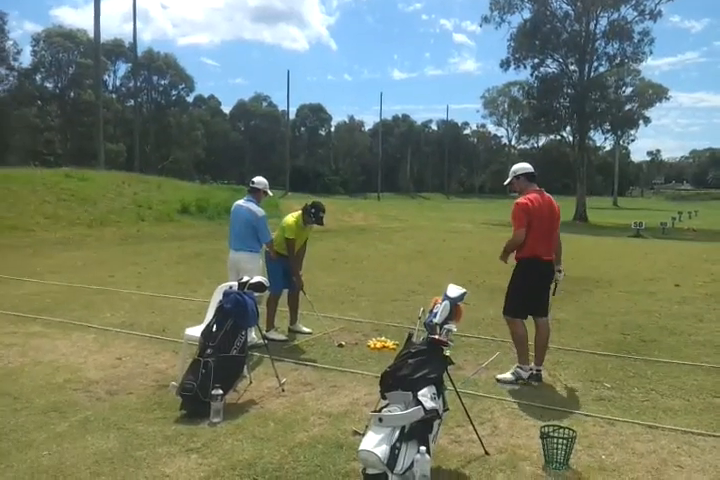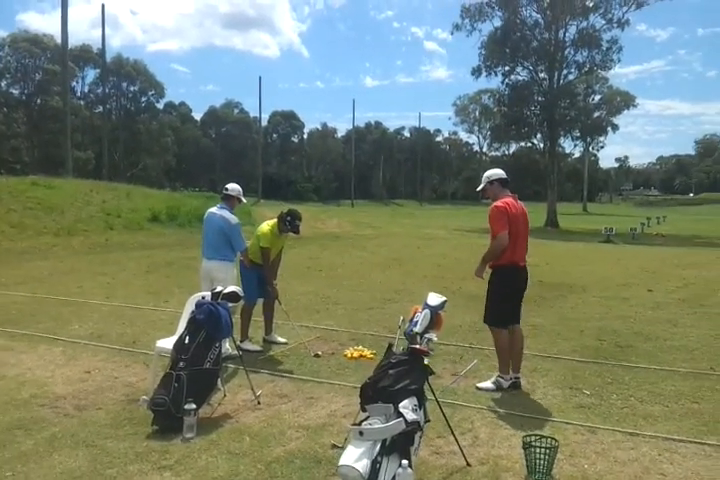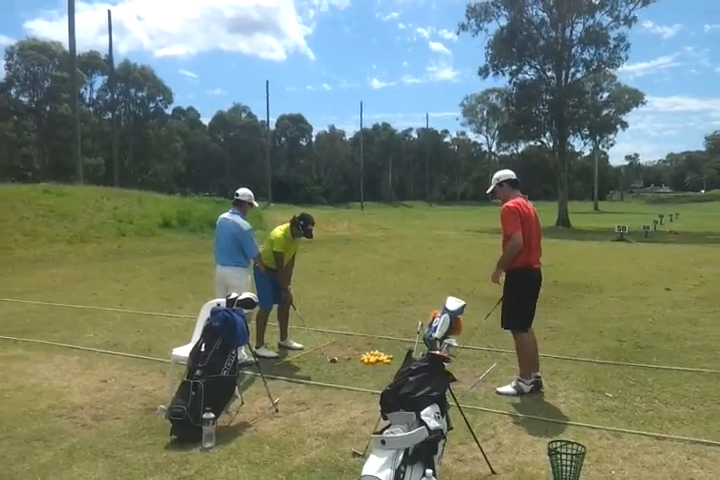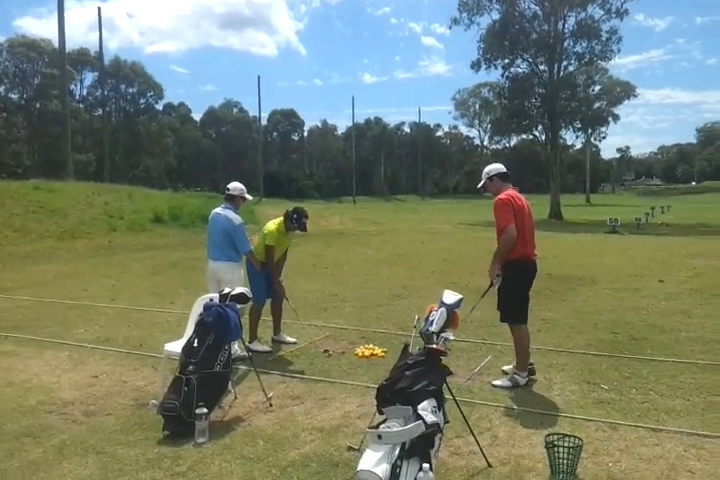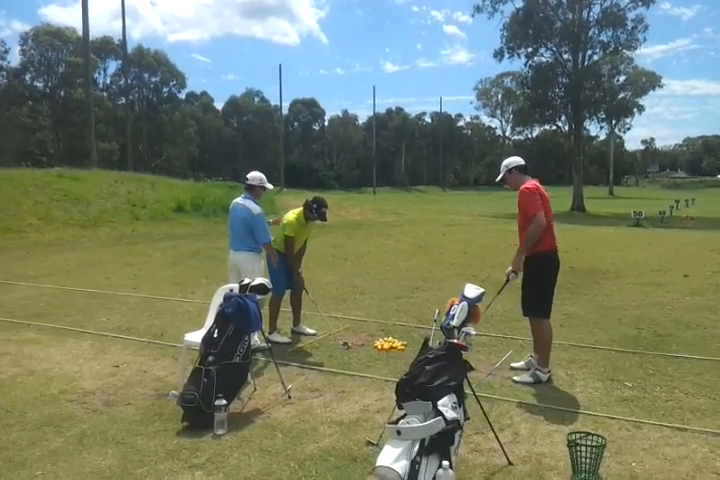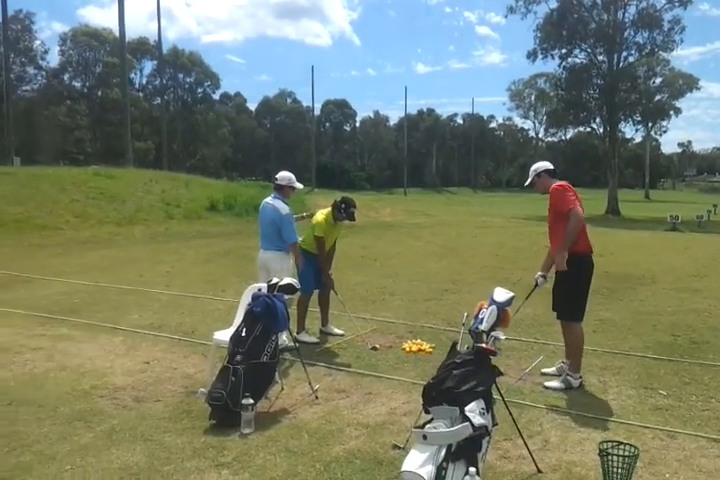
dt=0.2s
person 1, frame 1
left shoulder: (522, 203)
right shoulder: (551, 201)
left elbow: (518, 238)
right elbow: (557, 236)
left wrist: (505, 252)
right wrist: (558, 265)
left hip: (529, 265)
right hip: (547, 265)
left knee: (513, 315)
right knee: (541, 317)
left ankle: (523, 368)
right ankle: (537, 368)
person 1, frame 2
left shoulder: (498, 207)
right shoulder: (519, 206)
left elbow: (501, 241)
left wrist: (482, 263)
left hip: (505, 272)
right hip: (519, 270)
left knee: (498, 325)
right knee: (514, 325)
left ankle: (504, 378)
right ankle: (515, 376)
person 1, frame 3
left shoulder: (510, 208)
right shoulder: (529, 206)
left elbow: (515, 243)
left wrist: (498, 269)
left hip: (520, 274)
right hip: (532, 271)
left knee: (518, 329)
right knee: (525, 327)
left ankle: (525, 382)
right ankle: (534, 375)
person 1, frame 4
left shoulder: (503, 200)
right shoulder: (518, 198)
left elbow: (510, 235)
left wrist: (494, 264)
right wrist: (500, 267)
left hip: (517, 266)
right hip: (523, 263)
left knee: (516, 321)
right knee: (514, 318)
left ankle: (520, 374)
right ankle: (525, 363)
person 1, frame 5
left shoulder: (528, 189)
right shoulder: (531, 190)
left elbow: (540, 223)
left wrist: (521, 256)
right wrist: (515, 265)
left hip: (541, 260)
right hip: (537, 259)
left knee: (540, 315)
right knee: (533, 313)
left ankle: (542, 370)
right ankle: (536, 358)
person 1, frame 6
left shoulder: (559, 188)
right shoulder: (557, 195)
left elbow: (578, 217)
right elbow: (556, 239)
left wrist: (563, 252)
right wrist: (543, 271)
left hip: (575, 262)
right hip: (568, 262)
left knee: (572, 319)
right knee: (564, 317)
left ankle: (574, 376)
right ankle: (568, 364)
person 2, frame 1
left shoulder: (236, 206)
right shoulder: (258, 212)
right elbow: (267, 241)
right wrist: (273, 253)
left hip: (233, 255)
right hip: (250, 258)
right ankle: (248, 337)
person 2, frame 2
left shoulder: (209, 213)
right shoulder: (231, 220)
right elbow: (241, 248)
left hip: (206, 263)
right hip: (223, 267)
right ankle: (222, 348)
person 2, frame 3
left shoulder: (221, 219)
right shoulder: (243, 226)
right elbow: (254, 255)
right wrist: (262, 267)
left hip: (220, 270)
right hip: (237, 273)
right ankle: (238, 354)
person 2, frame 4
left shoulder: (214, 214)
right shoulder: (235, 220)
right elbow: (246, 250)
left wrist: (242, 238)
right wrist: (257, 262)
left hip: (212, 265)
right hip: (230, 268)
right ankle: (231, 350)
person 2, frame 5
left shoulder: (234, 204)
right shoulder: (255, 210)
right elbow: (265, 241)
left wrist: (268, 222)
right wrist: (274, 256)
left hip: (234, 255)
right hip: (250, 258)
right ankle: (250, 340)
person 2, frame 6
left shoulder: (265, 203)
right shoulder: (283, 209)
right elbow: (291, 241)
left wrist: (303, 216)
right wrist: (299, 258)
left hip: (263, 254)
right hip: (279, 258)
right ankle: (278, 340)
person 3, frame 1
left shoulder: (308, 223)
right shoulder: (291, 223)
left elbow: (302, 246)
right elbow: (291, 252)
left wrist: (299, 269)
right wrist: (297, 276)
left hip: (288, 256)
right hip: (275, 255)
left knee: (295, 289)
right knee: (276, 291)
left ankle: (293, 324)
right ankle: (269, 329)
person 3, frame 2
left shoulder: (284, 231)
right shoulder: (266, 231)
left elbow: (278, 255)
right elbow: (266, 261)
left wrist: (274, 279)
right wrist: (271, 285)
left hip: (263, 265)
right hip: (250, 264)
left knee: (270, 298)
right knee: (251, 301)
left ankle: (269, 334)
right ankle: (243, 340)
person 3, frame 3
left shoulder: (297, 235)
right shoulder: (279, 235)
left elbow: (291, 260)
right elbow: (279, 266)
left wrist: (288, 284)
right wrist: (286, 291)
left hip: (276, 270)
right hip: (264, 269)
left knee: (285, 303)
right knee: (266, 307)
left ankle: (284, 339)
right ankle: (259, 346)
person 3, frame 4
left shoulder: (290, 229)
right shoulder: (272, 230)
left elbow: (283, 254)
right elbow: (269, 259)
left wrist: (278, 277)
right wrist: (277, 283)
left hip: (270, 264)
right hip: (257, 263)
left knee: (278, 297)
right knee: (259, 301)
left ankle: (277, 334)
right ankle: (252, 341)
person 3, frame 5
left shoulder: (310, 220)
right shoulder: (292, 220)
left elbow: (302, 244)
right elbow: (289, 250)
left wrist: (298, 268)
right wrist: (297, 273)
left hip: (290, 255)
right hip: (278, 254)
left knee: (297, 288)
right knee: (279, 292)
left ankle: (297, 325)
right ankle: (272, 332)
person 3, frame 6
left shoulder: (339, 220)
right shoulder: (321, 220)
left elbow: (332, 245)
right elbow: (321, 250)
left wrist: (329, 269)
right wrist: (327, 275)
left hip: (318, 255)
right hip: (306, 254)
left knee: (325, 289)
right knee: (307, 292)
left ankle: (325, 325)
right ankle: (300, 331)
